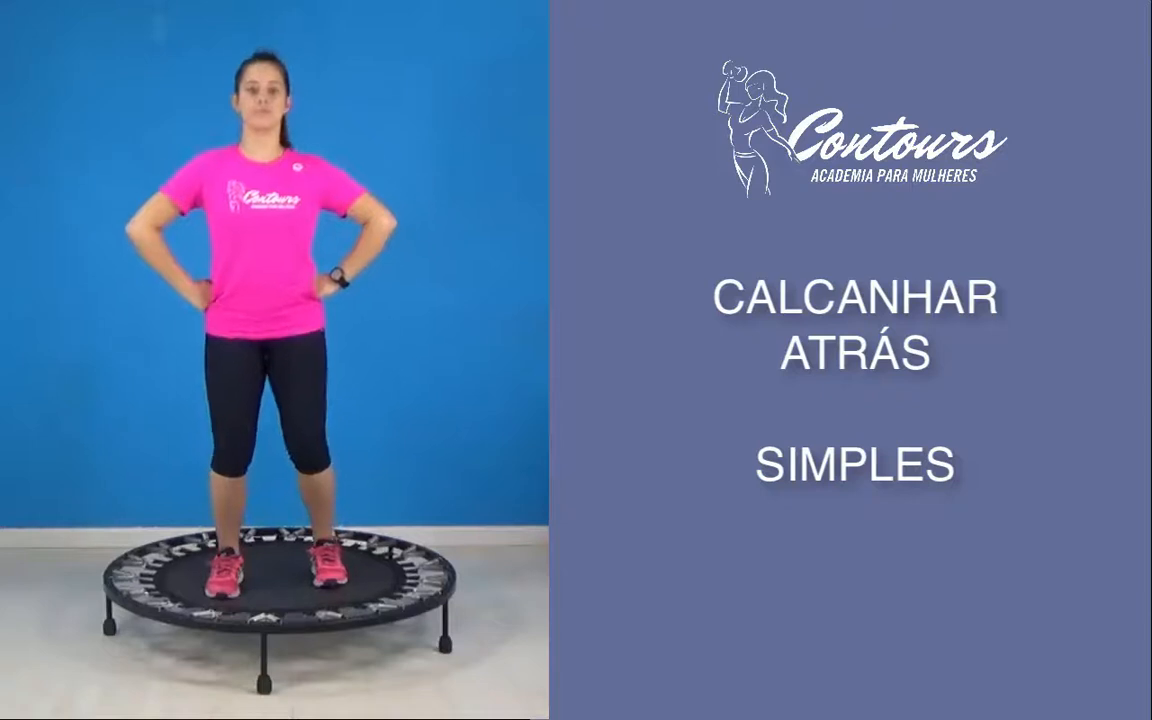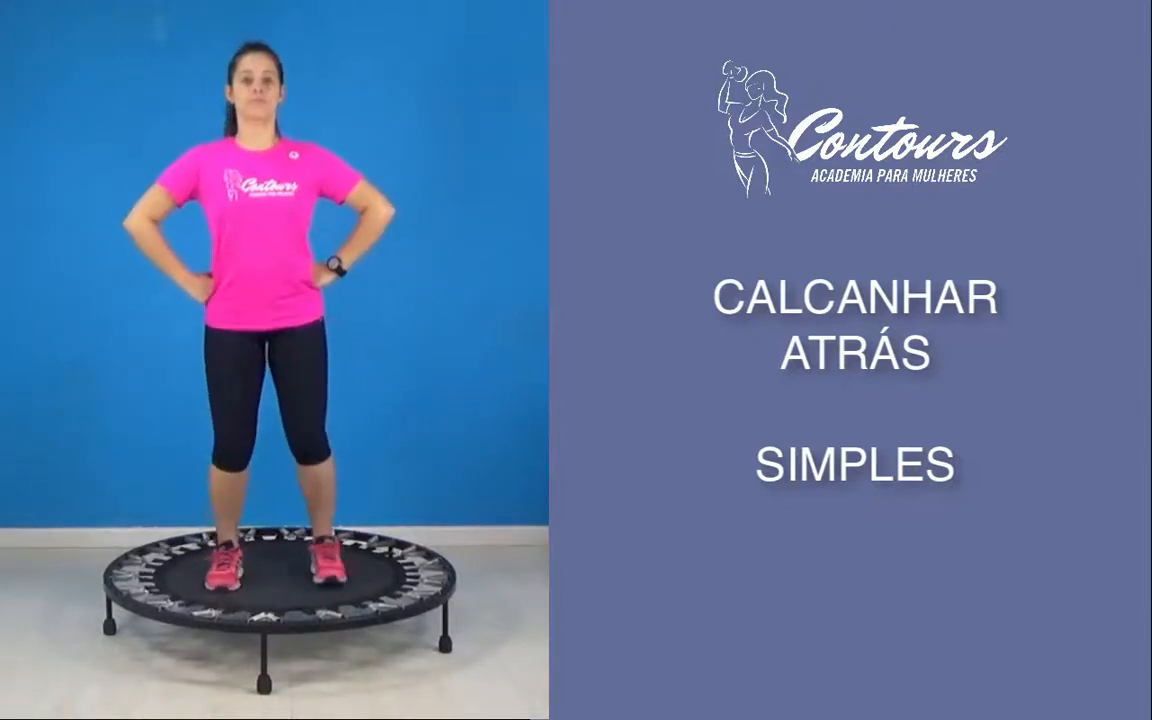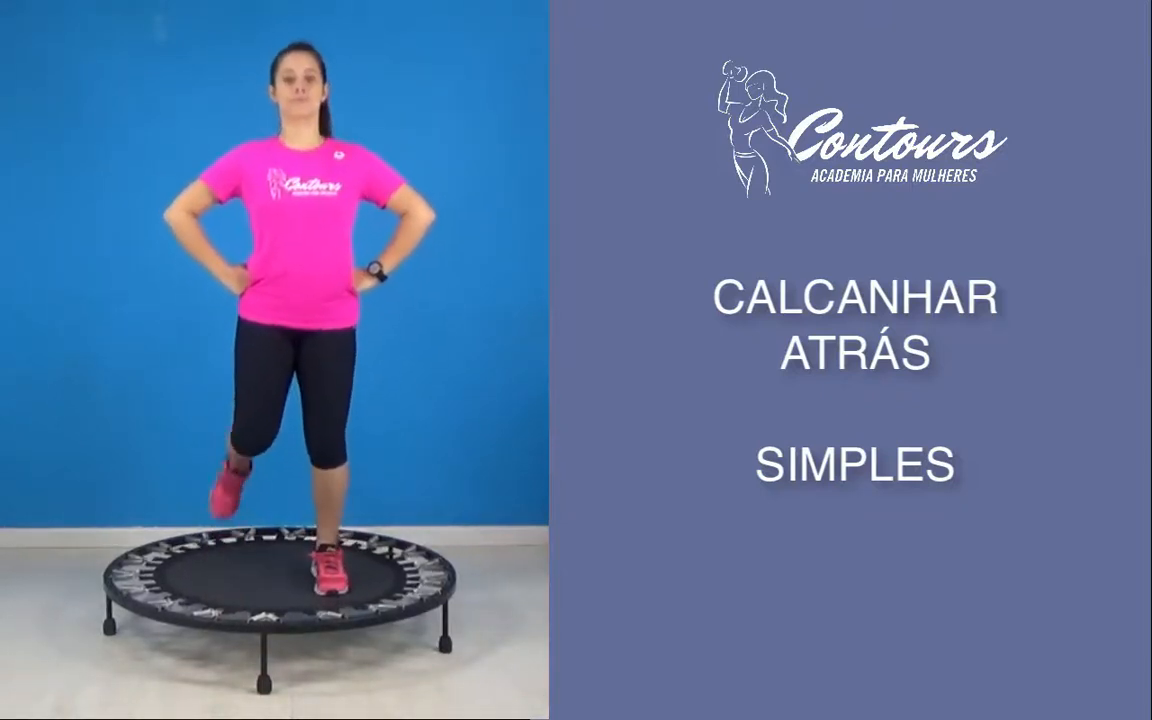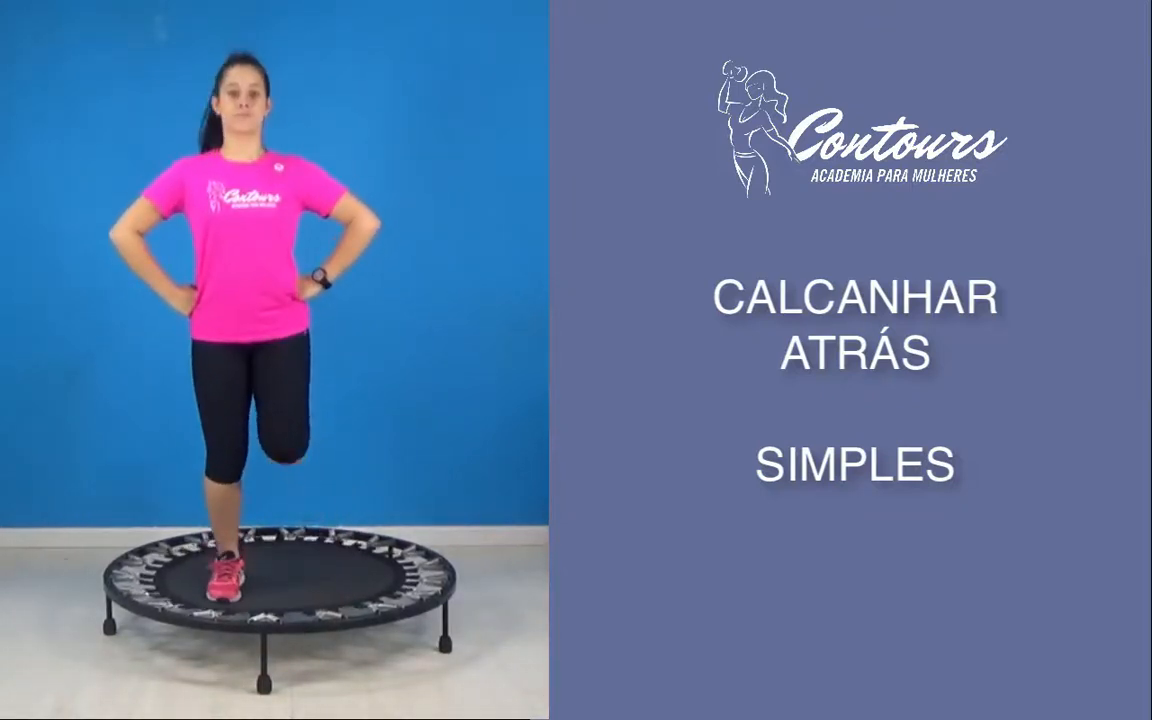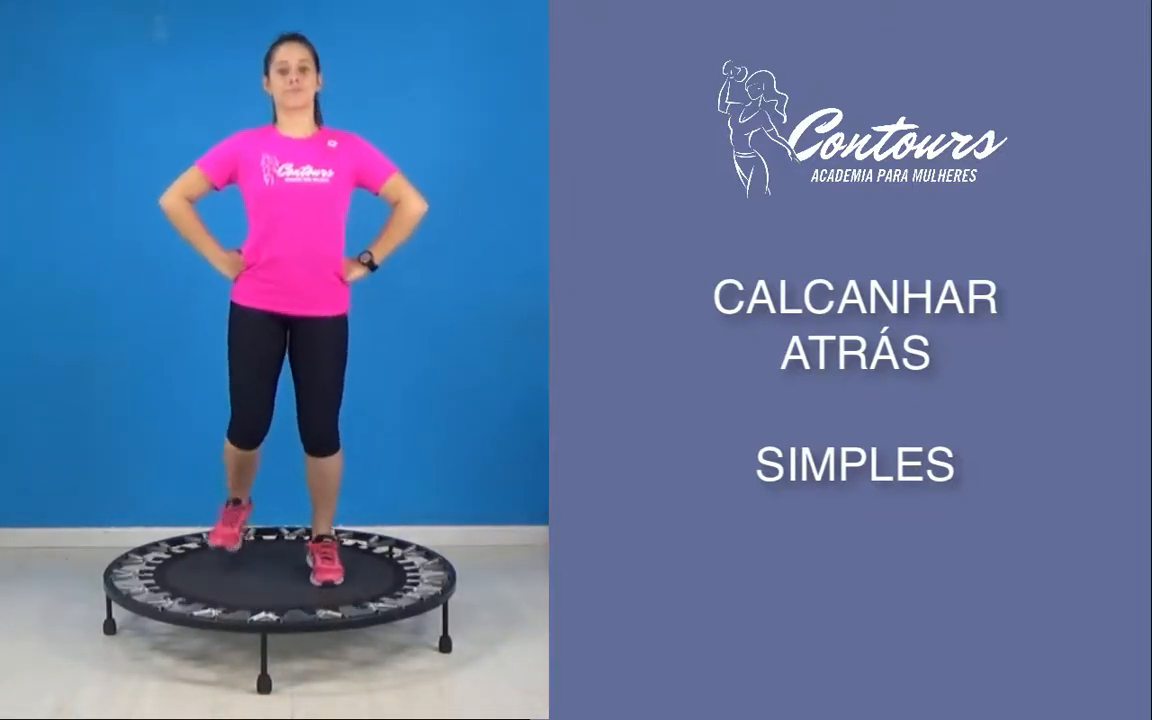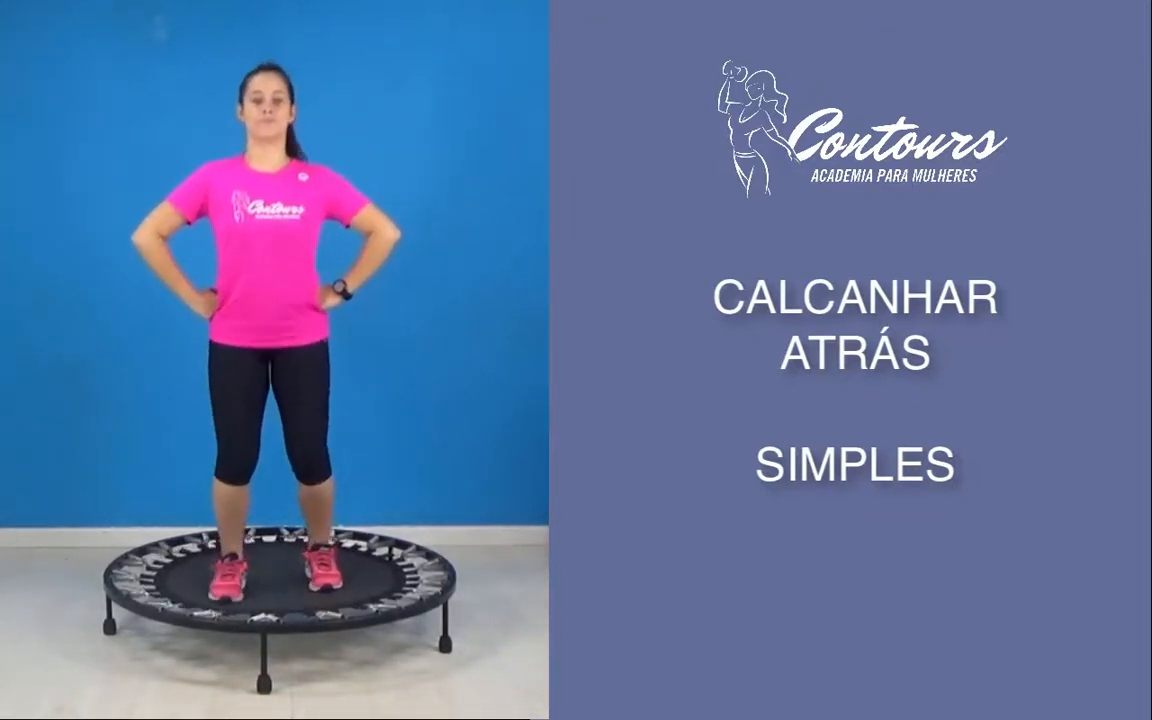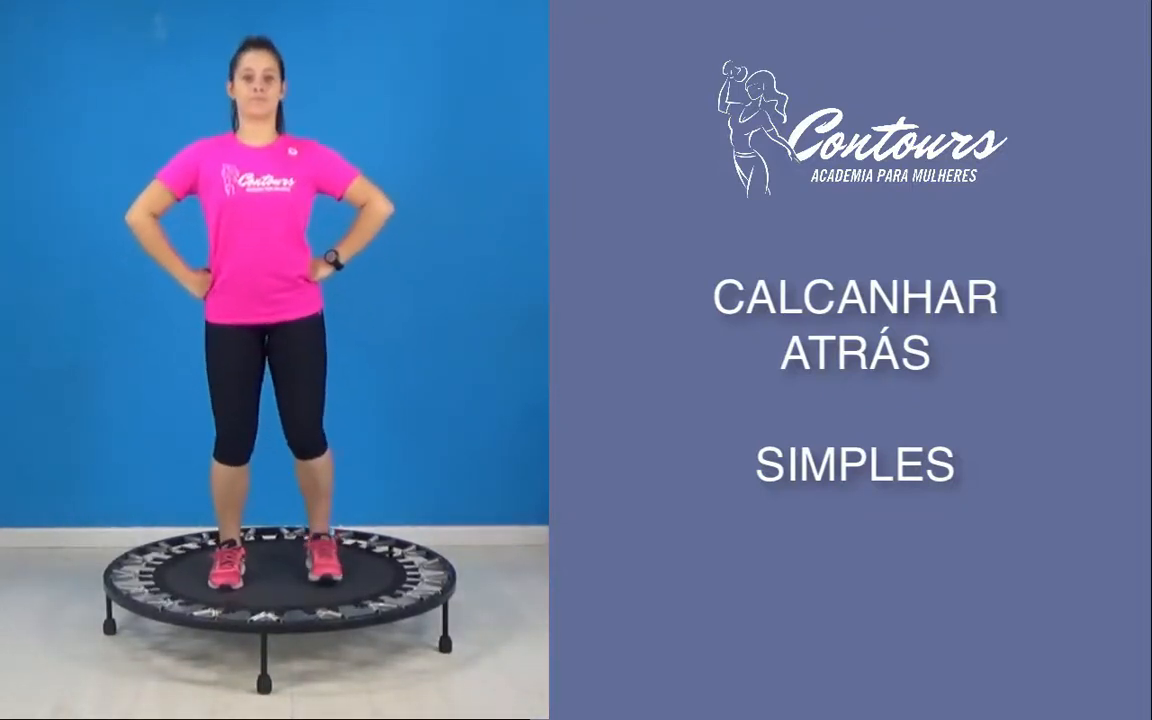
dt=0.7s
person 1, frame 1
left shoulder: (314, 172)
right shoulder: (208, 169)
left elbow: (382, 222)
right elbow: (141, 227)
left wrist: (337, 279)
right wrist: (190, 288)
left hip: (299, 333)
right hip: (230, 335)
left knee: (309, 448)
right knee: (231, 453)
left ankle: (325, 545)
right ankle: (227, 554)
person 1, frame 2
left shoulder: (311, 160)
right shoulder: (204, 160)
left elbow: (379, 210)
right elbow: (139, 221)
left wrist: (335, 267)
right wrist: (190, 281)
left hip: (299, 323)
right hip: (230, 325)
left knee: (309, 440)
right knee: (232, 444)
left ankle: (325, 543)
right ankle: (227, 549)
person 1, frame 3
left shoulder: (354, 161)
right shoulder: (247, 160)
left elbow: (420, 214)
right elbow: (178, 213)
left wrist: (375, 273)
right wrist: (226, 273)
left hip: (332, 324)
right hip: (263, 320)
left knee: (327, 444)
right knee: (253, 434)
left ankle: (328, 551)
right ankle: (236, 468)
person 1, frame 4
left shoulder: (295, 173)
right shoulder: (189, 173)
left elbow: (365, 222)
right elbow: (125, 233)
left wrist: (320, 279)
right wrist: (173, 293)
left hip: (284, 333)
right hip: (215, 336)
left knee: (285, 445)
right knee: (225, 455)
left ankle: (282, 426)
right ankle: (227, 558)
person 1, frame 5
left shoulder: (349, 150)
right shoulder: (243, 147)
left elbow: (412, 204)
right elbow: (174, 199)
left wrist: (366, 262)
right wrist: (221, 259)
left hip: (324, 311)
right hip: (255, 306)
left knee: (321, 430)
right knee: (248, 422)
left ankle: (323, 540)
right ankle: (236, 504)
person 1, frame 6
left shoulder: (319, 182)
right shoulder: (212, 178)
left elbow: (385, 233)
right elbow: (147, 237)
left wrist: (340, 290)
right wrist: (195, 297)
left hip: (303, 342)
right hip: (233, 343)
left knee: (310, 457)
right knee: (235, 459)
left ankle: (320, 550)
right ankle: (230, 558)
person 1, frame 7
left shoulder: (309, 157)
right shoulder: (203, 156)
left elbow: (378, 205)
right elbow: (140, 215)
left wrist: (332, 262)
right wrist: (188, 276)
left hip: (298, 316)
right hip: (229, 319)
left knee: (305, 433)
right knee: (233, 438)
left ankle: (320, 540)
right ankle: (229, 547)
